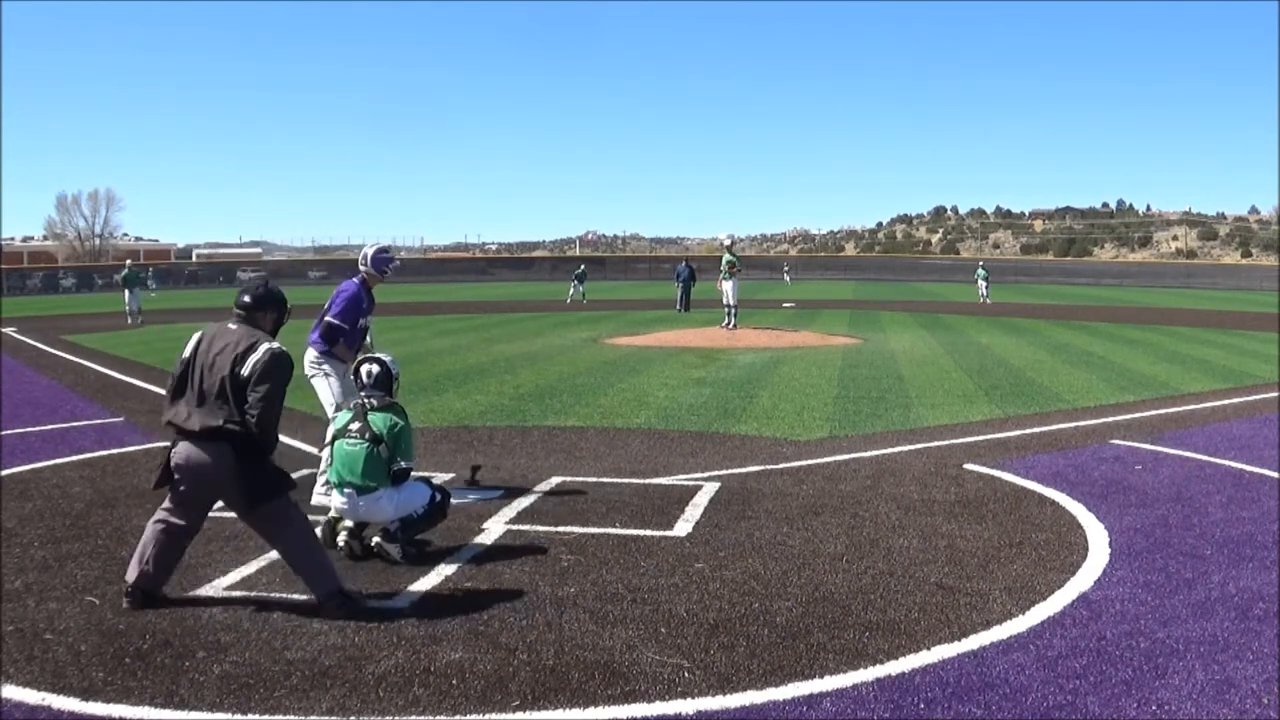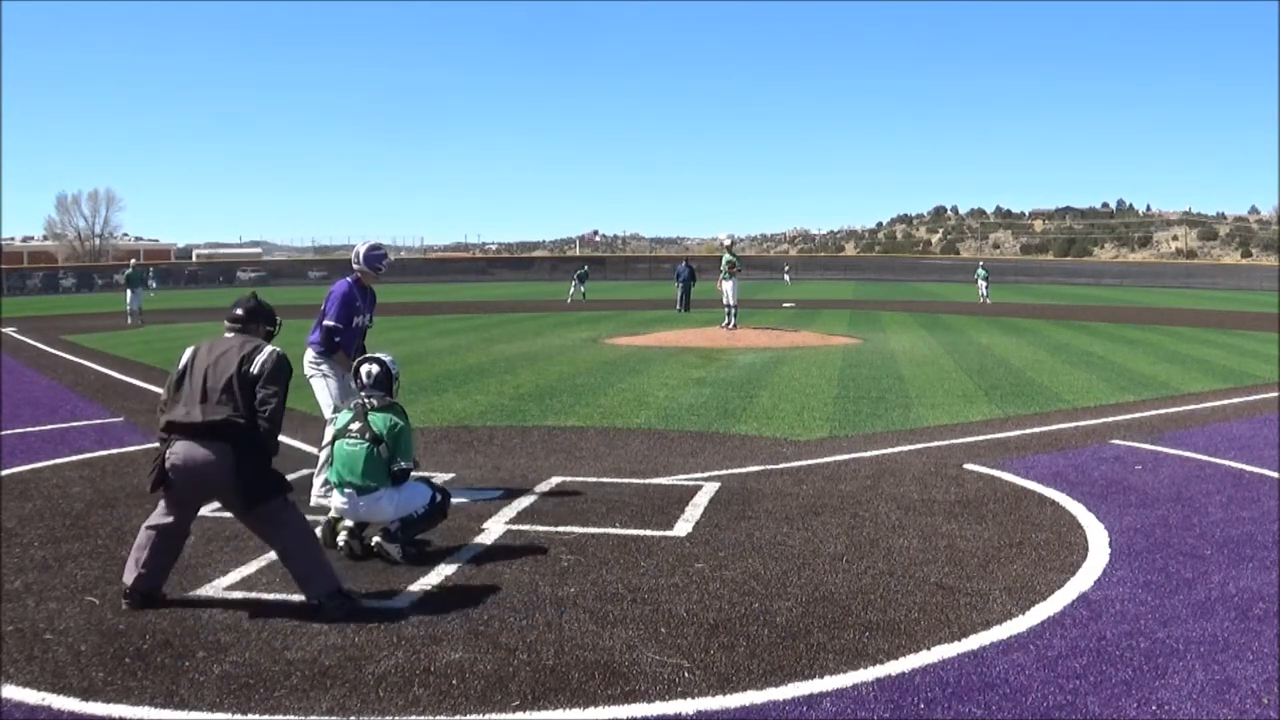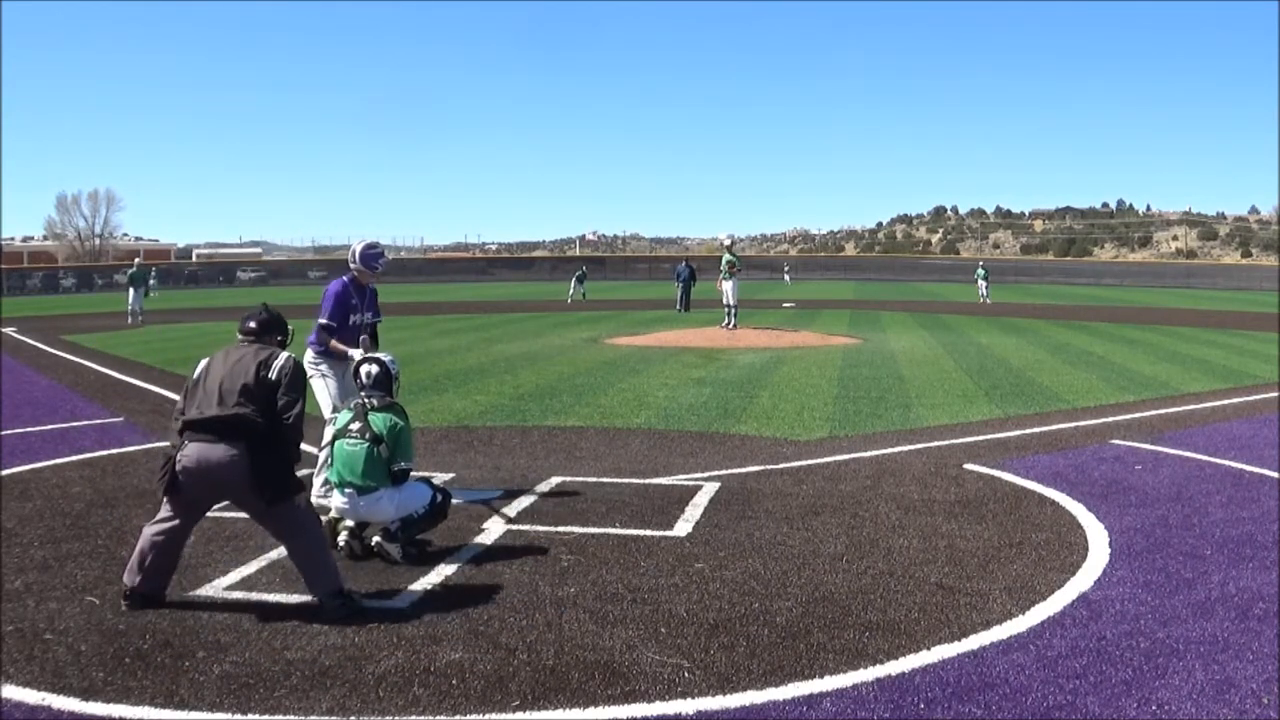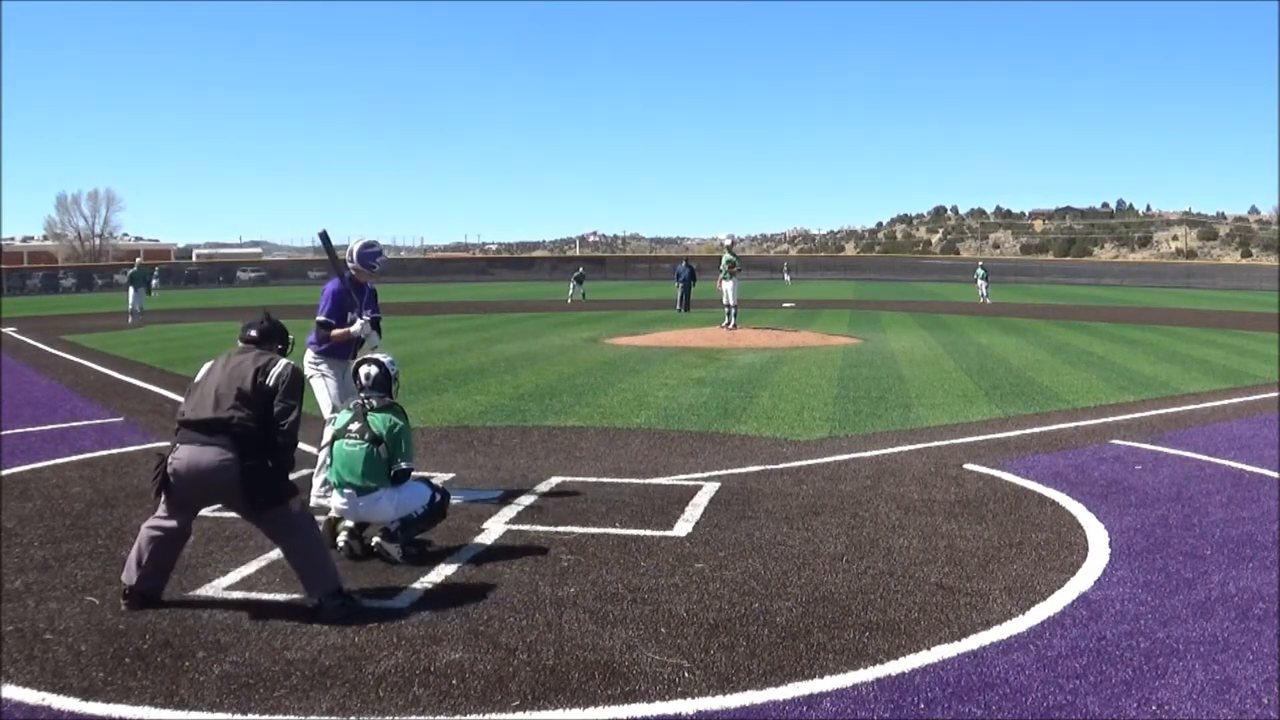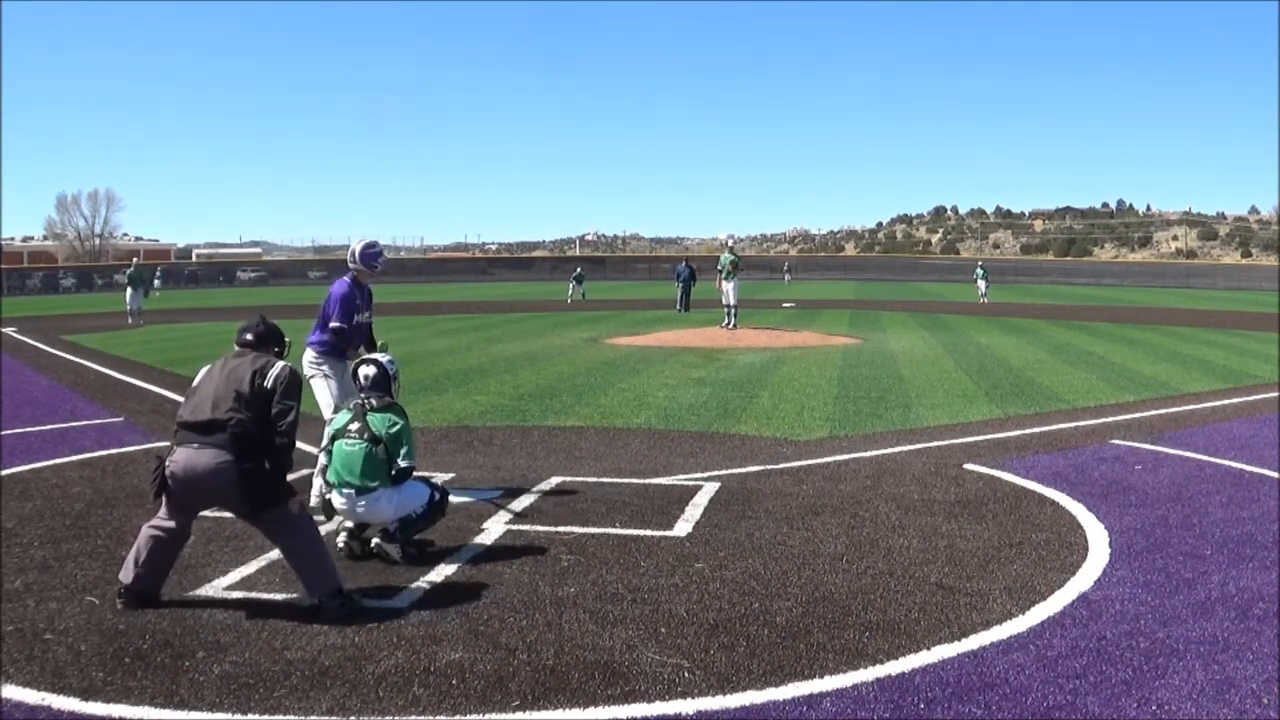
dt=0.3s
person 1, frame 1
left shoulder: (201, 337)
right shoulder: (269, 354)
left elbow: (173, 393)
right elbow: (260, 419)
right wrist: (264, 450)
left hip: (187, 450)
right hip: (232, 456)
left knee: (172, 521)
right knee: (288, 526)
left ankle: (139, 588)
right ankle: (332, 596)
person 1, frame 2
left shoulder: (195, 352)
right shoulder: (269, 357)
left elbow: (165, 405)
right elbow: (267, 419)
right wrist: (262, 460)
left hip: (181, 451)
right hip: (228, 456)
left knee: (166, 522)
right knee: (286, 526)
left ankle: (138, 589)
right ankle: (330, 596)
person 1, frame 3
left shoulder: (210, 362)
right shoulder: (283, 363)
left elbow: (180, 414)
right elbow: (289, 424)
left wrist: (184, 456)
right wrist: (285, 469)
left hip: (192, 453)
right hip: (242, 458)
left knee: (170, 524)
right knee: (299, 525)
left ankle: (138, 591)
right ankle: (333, 598)
person 1, frame 4
left shoulder: (212, 366)
right shoulder: (282, 369)
left elbow: (183, 414)
right elbow: (284, 431)
right wrist: (280, 476)
left hip: (184, 454)
right hip: (233, 462)
left knee: (166, 523)
right knee: (294, 526)
left ankle: (137, 590)
right ankle: (331, 598)
person 1, frame 5
left shoulder: (210, 370)
right shoulder: (280, 372)
left elbow: (182, 418)
right elbow: (282, 432)
right wrist: (278, 477)
left hip: (182, 458)
right hip: (231, 464)
left knee: (168, 524)
right knee: (293, 525)
left ankle: (134, 589)
right ankle: (331, 597)
person 2, frame 1
left shoulder: (366, 295)
right shoulder: (352, 292)
right elbow: (327, 335)
left wrist: (370, 355)
right wrist: (354, 360)
left hip: (338, 363)
right hip: (323, 361)
right ankle: (323, 490)
person 2, frame 2
left shoulder: (368, 295)
right shoulder: (343, 291)
right elbow: (328, 338)
right wrist: (355, 368)
left hip: (342, 365)
right hip: (321, 362)
right ankle: (322, 494)
person 2, frame 3
left shoulder: (370, 292)
right shoulder: (338, 290)
left elbow: (371, 332)
right elbow: (323, 337)
left wrist: (369, 355)
right wrist: (351, 353)
left hip: (343, 363)
right hip: (322, 362)
right knee: (337, 421)
right ankle: (322, 492)
person 2, frame 4
left shoulder: (369, 291)
right shoulder: (336, 288)
left elbow: (375, 329)
right elbow: (321, 334)
left wrist: (371, 337)
right wrist: (353, 331)
left hip: (343, 363)
right hip: (322, 362)
right knee: (336, 422)
right ankle: (321, 492)
person 2, frame 5
left shoulder: (364, 291)
right shoulder: (343, 291)
left elbow: (365, 331)
right elbow: (338, 338)
left hip: (339, 363)
right hip: (321, 361)
right ankle: (321, 491)
person 3, frame 1
left shoulder: (342, 416)
right shoulder: (394, 419)
left elbow: (329, 463)
right elbow: (401, 474)
left hip: (342, 503)
right hip: (376, 504)
right knee: (438, 497)
left ankle: (350, 529)
right ankle: (392, 535)
person 3, frame 2
left shoulder: (343, 416)
right shoulder: (393, 418)
left elbow: (331, 463)
right elbow: (401, 475)
left hip: (342, 502)
right hip: (376, 503)
right knee: (439, 497)
left ankle: (350, 529)
right ankle: (392, 535)
person 3, frame 3
left shoulder: (343, 415)
right shoulder: (394, 419)
left elbow: (330, 464)
right elbow: (400, 474)
left wrist: (336, 513)
left hip: (343, 502)
right hip: (376, 503)
right knee: (439, 497)
left ankle: (350, 529)
right ankle: (392, 535)
person 3, frame 4
left shoulder: (342, 416)
right shoulder: (393, 419)
left elbow: (330, 465)
right elbow: (402, 474)
left wrist: (336, 512)
left hip: (343, 503)
right hip: (376, 503)
right knee: (438, 497)
left ankle: (350, 529)
right ankle: (392, 535)
person 3, frame 5
left shoulder: (342, 416)
right shoulder: (394, 419)
left elbow: (325, 464)
right elbow: (404, 472)
left wrist: (331, 496)
left hip: (341, 502)
right hip: (374, 504)
right knee: (436, 495)
left ankle: (351, 530)
right ankle: (392, 536)
